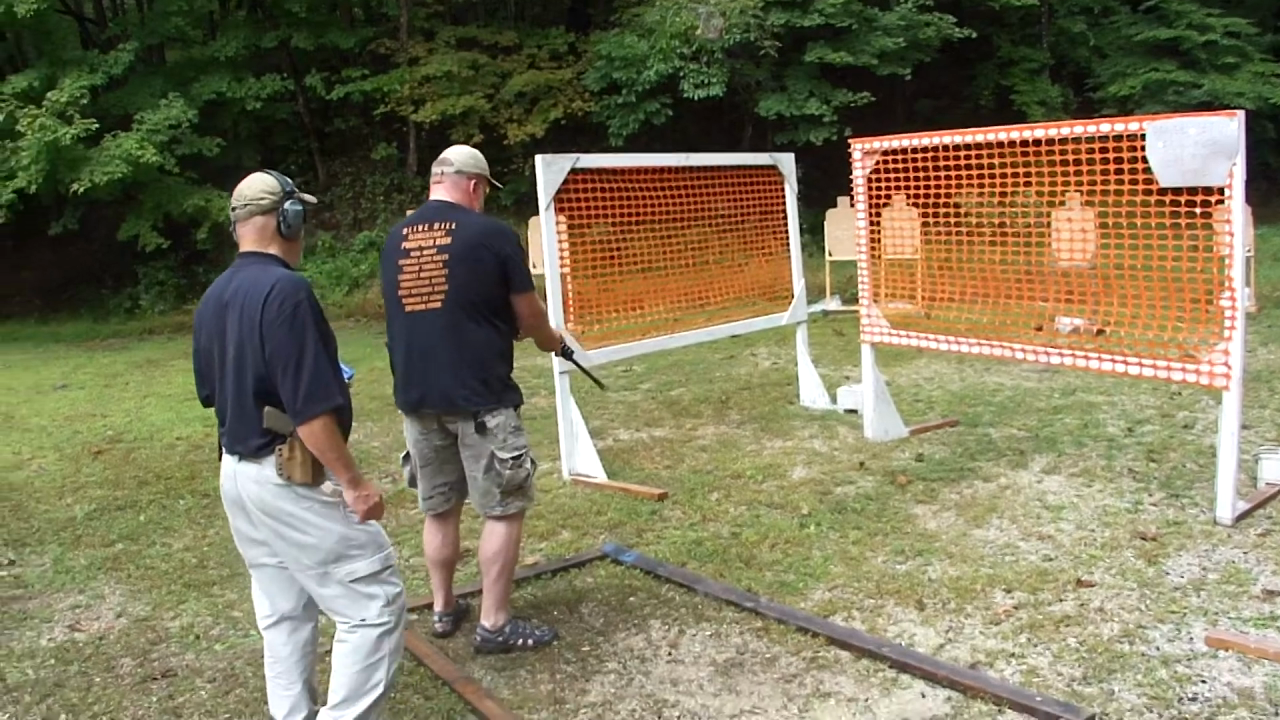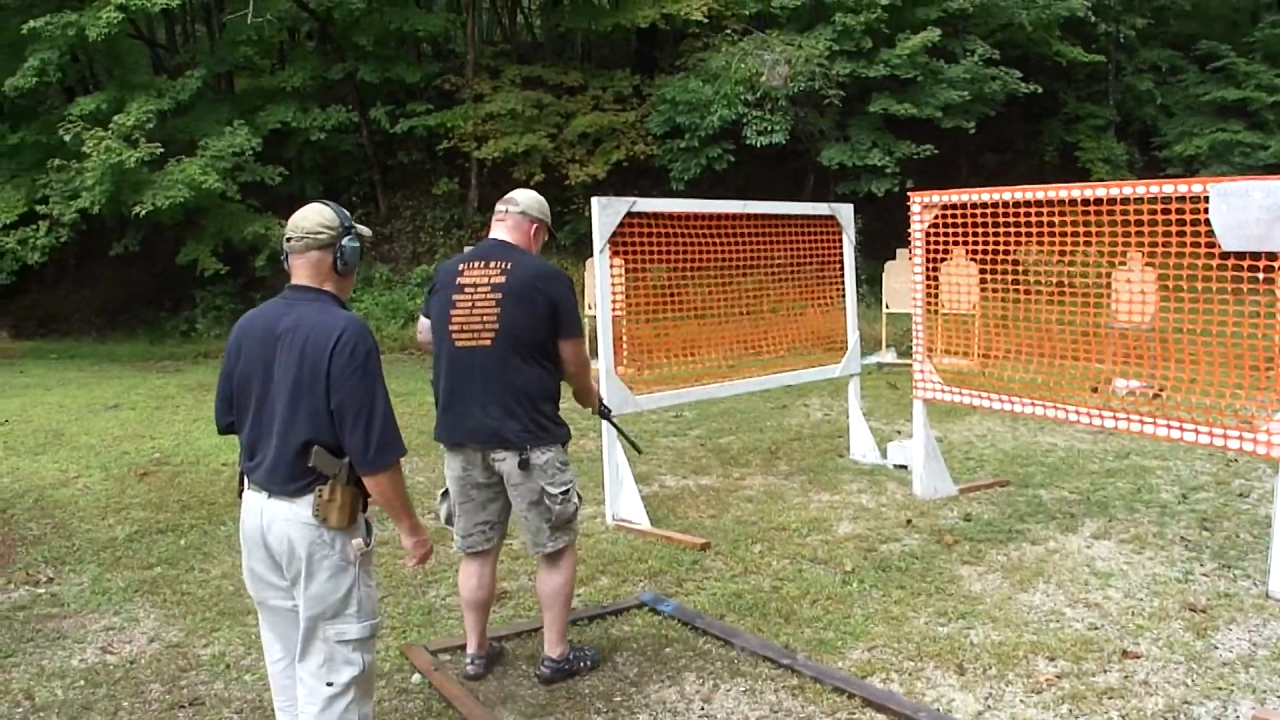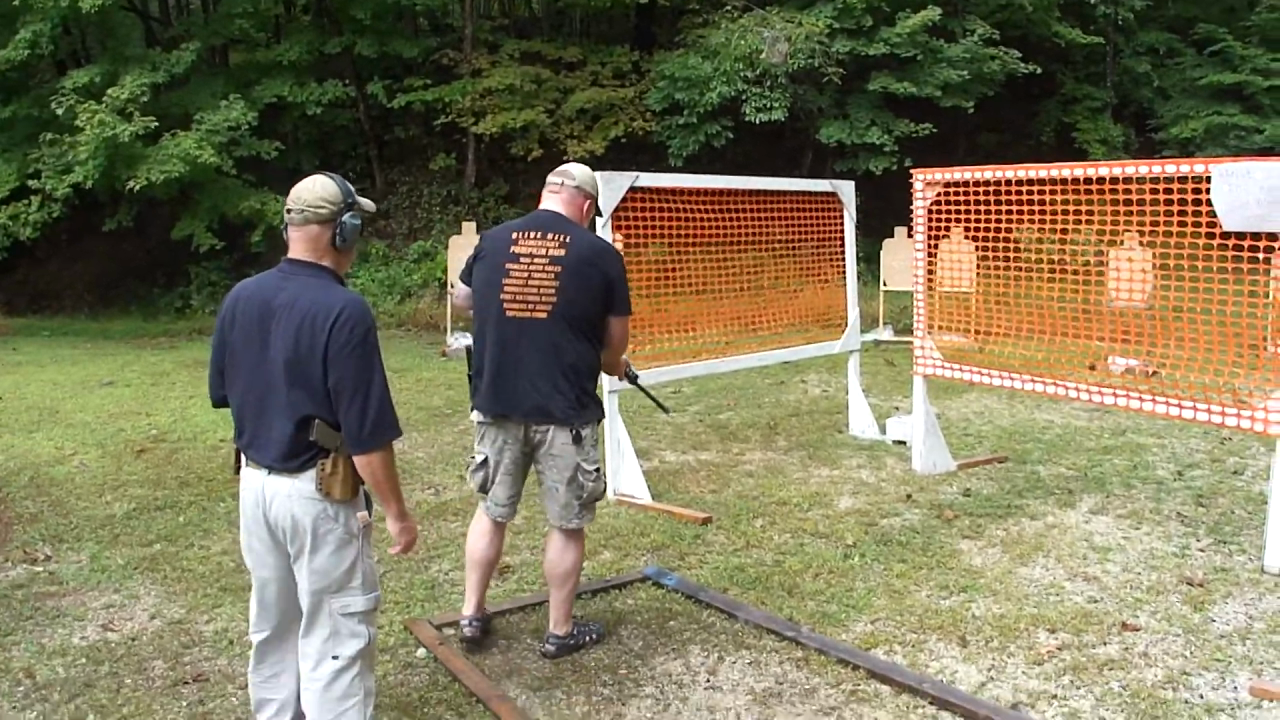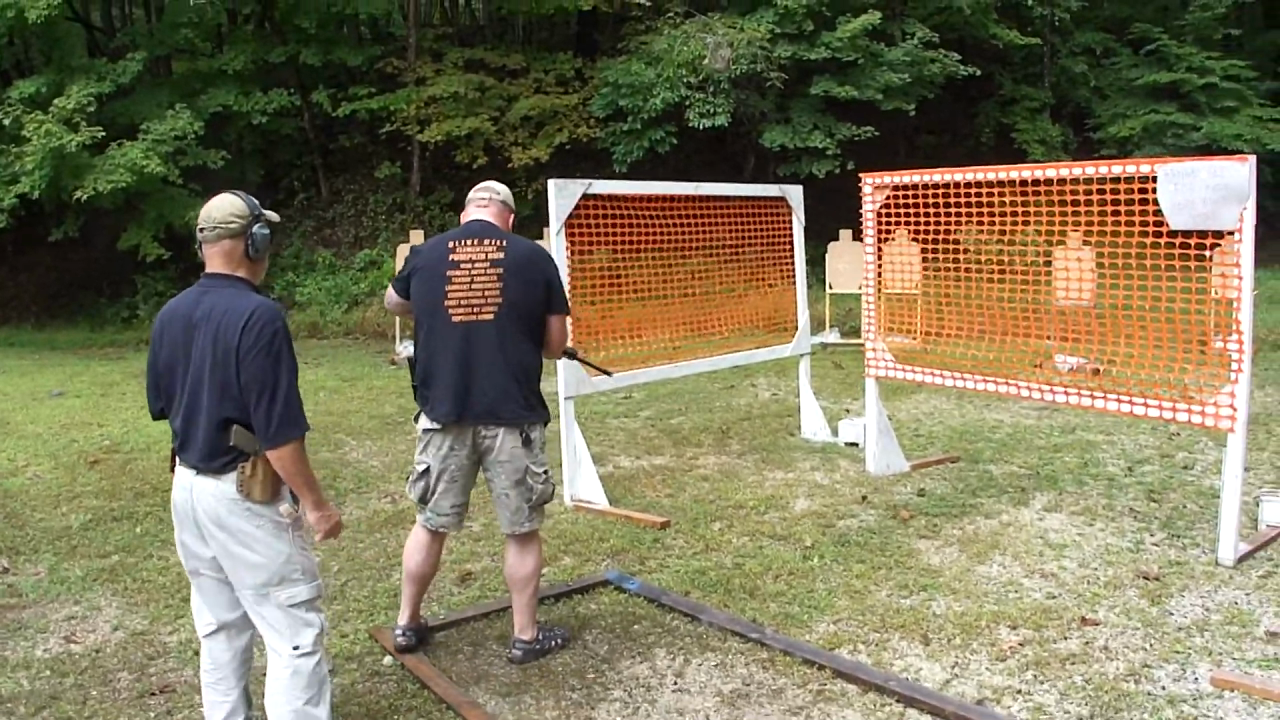
dt=0.5s
person 1, frame 1
left shoulder: (212, 298)
right shoulder: (285, 289)
right elbow: (310, 408)
right wrist: (353, 482)
left hip: (238, 473)
right hip: (293, 478)
left knee: (281, 615)
right knee: (373, 600)
person 1, frame 2
left shoulder: (249, 325)
right shoulder: (345, 333)
left elbow: (228, 419)
right elbow: (374, 454)
right wrist: (411, 528)
left hip: (256, 507)
right hip: (319, 520)
left knee: (286, 653)
right knee: (336, 663)
person 1, frame 3
left shoulder: (240, 297)
right shoulder: (344, 311)
left elbow: (222, 392)
right elbow: (368, 433)
right wrist: (396, 513)
left hip: (254, 483)
right hip: (318, 494)
left knee: (274, 624)
right knee: (337, 638)
person 1, frame 4
left shoulder: (171, 314)
right shoulder: (257, 316)
left elbow: (161, 405)
right elbow: (280, 432)
right wrist: (315, 503)
left hip: (189, 488)
right hip: (246, 495)
left knee: (219, 625)
right knee: (297, 631)
person 2, frame 1
left shoulder: (394, 239)
right shoulder: (493, 233)
right elbow: (528, 313)
right wrist: (548, 339)
left hip: (418, 397)
right hip: (483, 398)
left knee: (438, 508)
right knee: (503, 511)
left ankle: (443, 609)
right ankle: (494, 624)
person 2, frame 2
left shoulder: (446, 274)
right shoulder: (548, 278)
left elbow: (425, 336)
right elbow: (574, 362)
right wrist: (586, 392)
left hip: (461, 435)
right hip: (529, 437)
left knee: (475, 549)
right knee: (555, 548)
left ankle: (476, 650)
right ankle: (556, 655)
person 2, frame 3
left shoulder: (492, 241)
right shoulder: (600, 254)
left elbow: (461, 300)
right elbow: (616, 341)
right wrist: (612, 365)
left hip: (497, 405)
right hip: (565, 411)
left knee: (491, 510)
right knee: (566, 524)
left ankle: (472, 615)
right ankle: (560, 631)
person 2, frame 4
left shoulder: (425, 254)
right shoulder: (534, 257)
left elbow: (393, 303)
right elbow: (556, 342)
left hip: (443, 413)
right hip: (512, 416)
left knee: (431, 521)
right knee: (523, 529)
left ankle: (407, 624)
right ankle: (526, 635)
